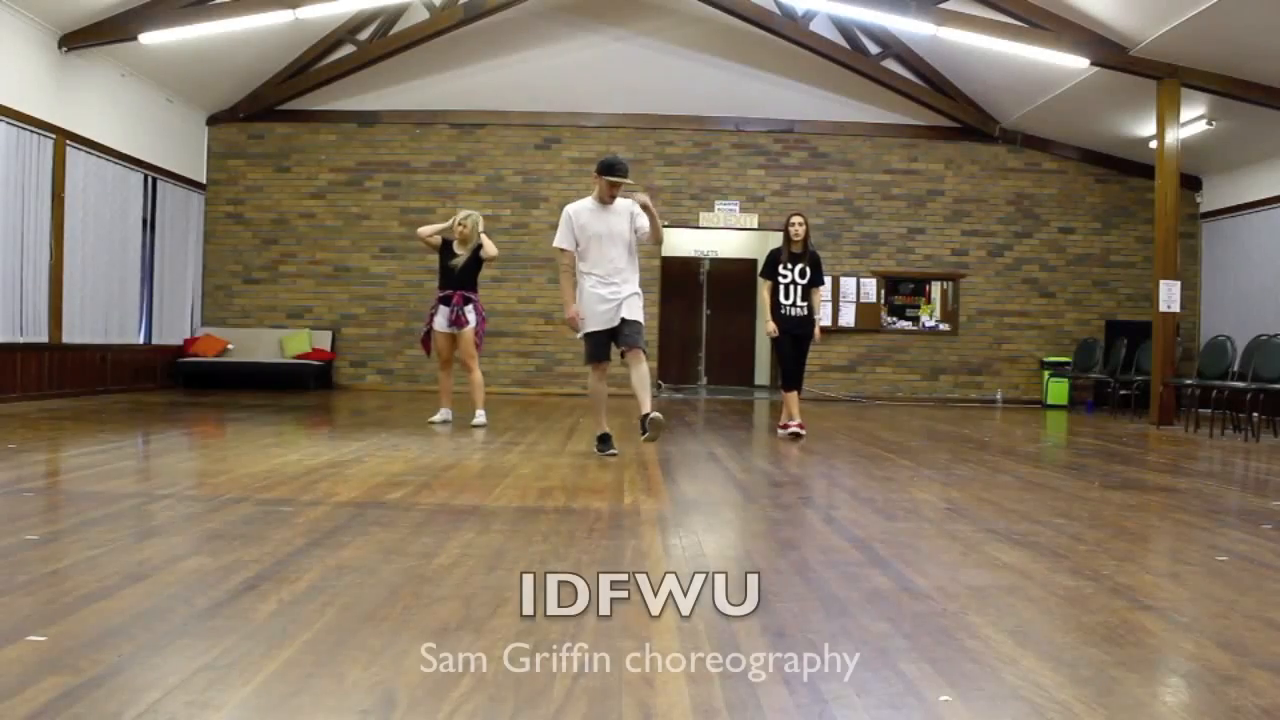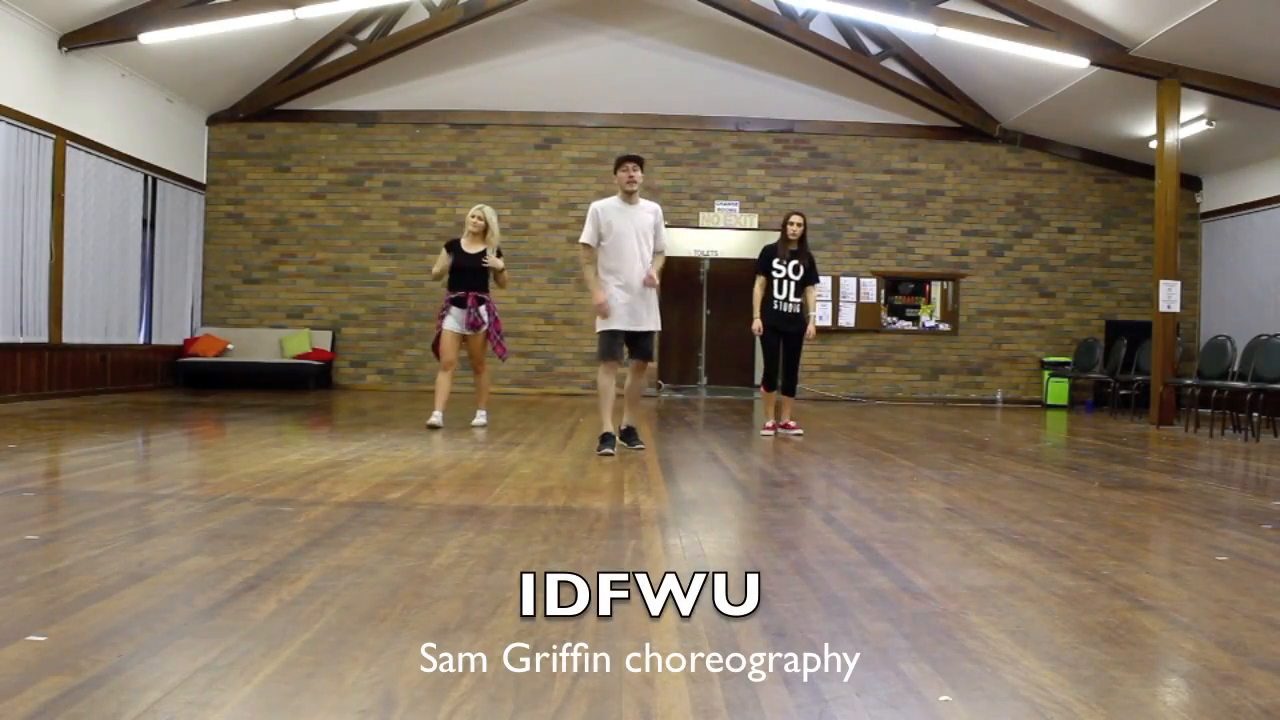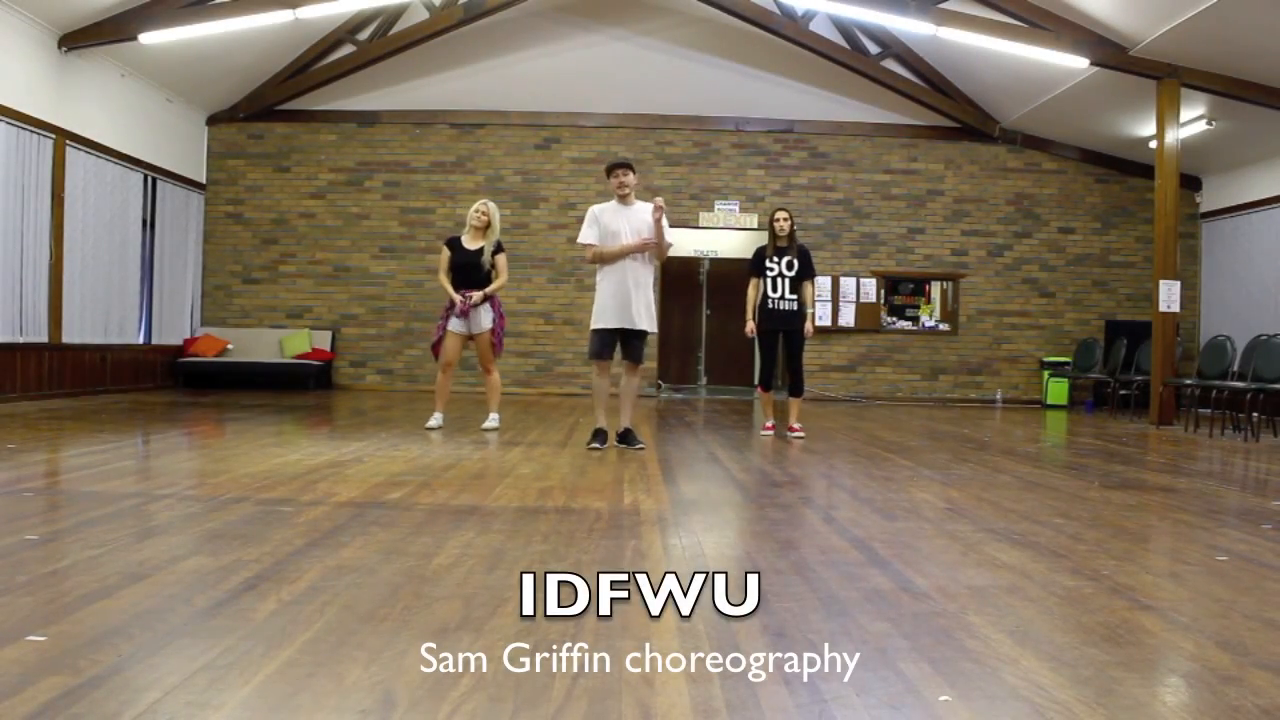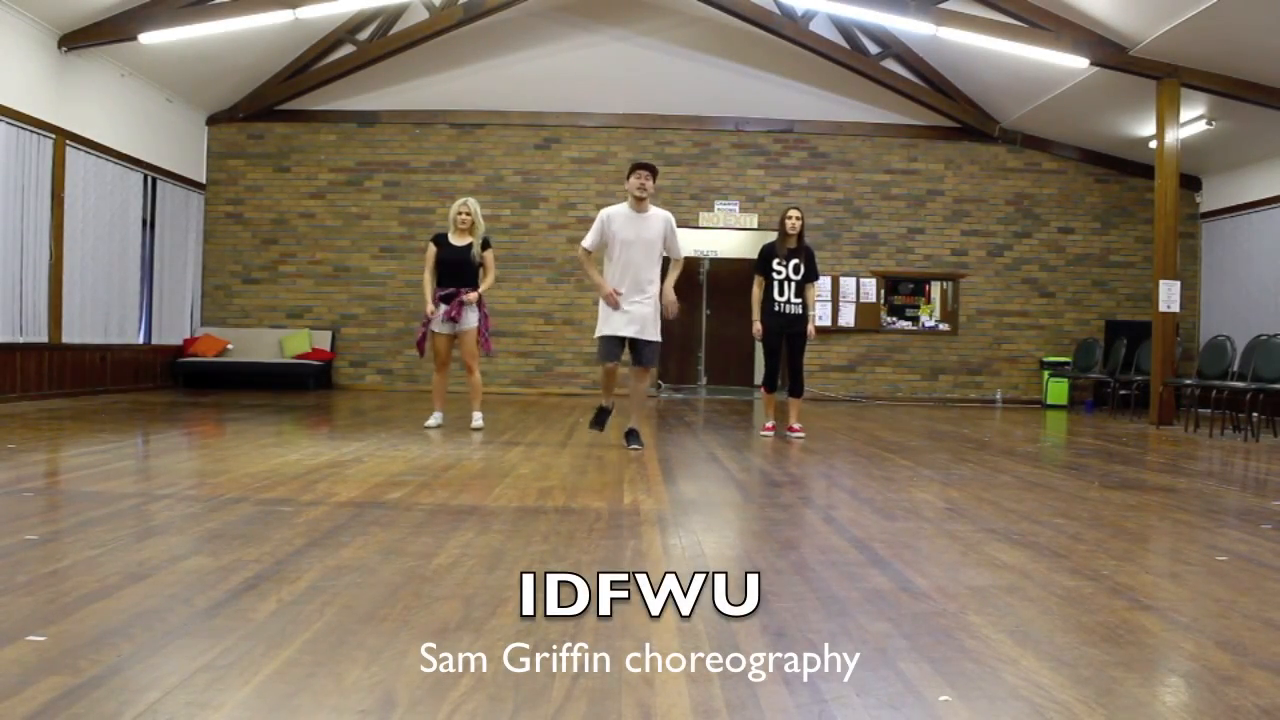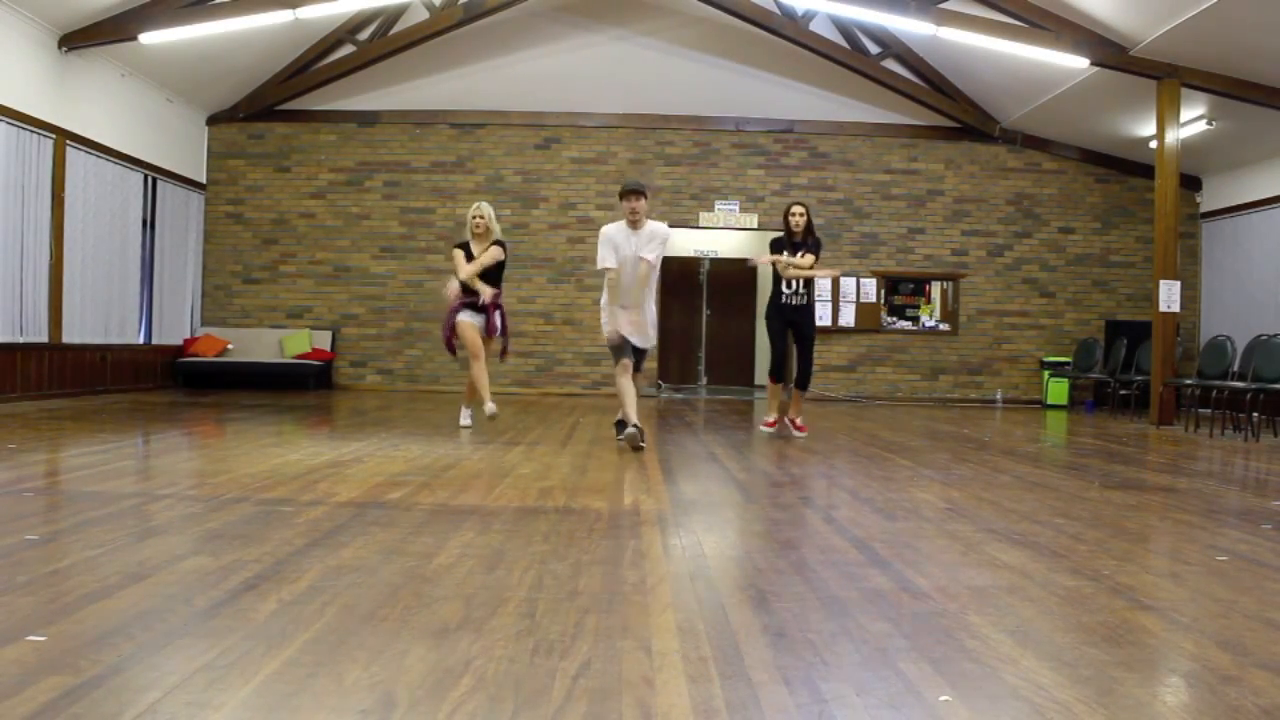
dt=1s
person 1, frame 1
left shoulder: (630, 208)
right shoulder: (574, 212)
left elbow: (656, 240)
right elbow: (566, 263)
left wrist: (650, 211)
right wrist: (569, 304)
left hip: (627, 297)
right hip: (593, 302)
left knee: (635, 353)
right knee: (598, 366)
left ankle: (646, 417)
right ankle: (603, 434)
person 1, frame 2
left shoulder: (654, 211)
right shoulder: (600, 209)
left elbow: (659, 253)
right elbow: (587, 256)
left wrist: (654, 272)
right wrist: (596, 292)
left hip: (643, 301)
right hip: (613, 301)
left knee: (640, 363)
right knee: (609, 363)
left ankle: (628, 427)
right ankle: (607, 432)
person 1, frame 3
left shoulder: (650, 210)
right shoulder: (598, 212)
left elbow: (661, 256)
right elbow: (591, 255)
left wrist: (658, 223)
right wrist: (630, 248)
left hip: (640, 302)
right hip: (608, 301)
left knee: (633, 365)
right knee: (601, 363)
left ankle: (625, 429)
right ankle: (600, 429)
person 1, frame 4
left shoulder: (665, 219)
right shoulder: (608, 216)
left elbow: (677, 259)
right elbow: (584, 253)
left wrist: (669, 287)
right wrist: (601, 286)
left hip: (647, 308)
right hip: (615, 306)
left knee: (643, 369)
right knee: (609, 364)
left ankle: (633, 428)
right ankle: (605, 403)
person 1, frame 5
left shoulder: (660, 231)
right shoulder: (609, 233)
left elbow: (644, 272)
right elbow: (611, 277)
left wrist: (636, 312)
right wrist: (613, 316)
left hip: (643, 316)
right hip: (616, 314)
left knee: (634, 372)
right knee: (624, 366)
left ankle: (622, 419)
right ankle: (633, 426)
person 2, frame 1
left shoulder: (812, 257)
right shoulder: (776, 255)
left elbow: (815, 292)
right elbow: (766, 290)
left wrist: (817, 323)
right wrist: (769, 319)
left hip: (803, 324)
right hip: (781, 323)
left knee: (797, 372)
right knee: (787, 371)
left ankle: (784, 421)
right ankle: (796, 421)
person 2, frame 2
left shoulder: (806, 256)
right shoulder: (770, 251)
left elbow: (810, 290)
right elbow: (759, 286)
left wrist: (812, 320)
right wrist: (756, 316)
left hip: (795, 322)
right hip: (771, 320)
left knee: (791, 371)
right knee: (771, 369)
left ankle: (786, 420)
right ankle: (769, 420)
person 2, frame 3
left shoulder: (801, 252)
right shoulder: (762, 253)
left elbow: (807, 286)
right elbow: (753, 287)
left wrist: (809, 318)
right wrist: (749, 318)
left hip: (794, 319)
right hip: (768, 319)
left knee: (795, 369)
right knee: (767, 369)
left ankle: (793, 423)
right ankle: (769, 420)
person 2, frame 4
left shoulder: (806, 253)
right shoulder: (768, 250)
left elbow: (809, 288)
right elbow: (757, 286)
left wrist: (811, 319)
right wrist: (756, 319)
left hip: (797, 320)
right hip: (772, 319)
left knee: (796, 370)
right knee: (772, 369)
left ankle: (794, 423)
right ankle: (769, 421)
person 2, frame 5
left shoulder: (813, 243)
right shoulder: (777, 243)
left elbow: (806, 263)
right elbow: (785, 272)
left wrist: (775, 258)
right wrist: (818, 274)
left hip: (804, 311)
right hip: (778, 310)
left knee: (805, 362)
right knee: (779, 358)
left ankle: (794, 415)
right ankle: (772, 415)
person 3, frame 1
left shoulder: (478, 250)
right shoulder: (445, 245)
left elbow: (493, 253)
right elbow: (421, 233)
left wrist: (482, 233)
right wrist: (447, 224)
left hip: (467, 308)
right hip: (443, 307)
left knee: (470, 362)
right knee: (444, 362)
left ankle: (480, 412)
right ankle: (445, 410)
person 3, frame 2
left shoulder: (493, 250)
right shoulder: (453, 246)
left elbow: (503, 284)
right elbow: (435, 276)
left wrist: (501, 267)
right wrist: (441, 268)
left hip: (480, 309)
right hip: (453, 308)
left knee: (478, 366)
right knee: (446, 363)
left ankle: (481, 412)
right ankle: (437, 414)
person 3, frame 3
left shoulder: (495, 246)
right shoulder: (453, 243)
left elbow: (503, 278)
right elbow: (442, 274)
left wrist: (484, 293)
right wrist: (453, 294)
left hip: (484, 309)
right hip: (457, 308)
left knee: (488, 365)
right knee: (447, 363)
left ankle: (493, 415)
right ankle: (438, 415)
person 3, frame 4
left shoulder: (481, 242)
right shoulder: (438, 240)
left elbow: (490, 275)
right elbow: (428, 273)
left wrist: (478, 293)
right wrist: (429, 301)
left hip: (469, 307)
right hip: (442, 306)
left knee: (471, 363)
right knee: (440, 364)
left ankle: (476, 414)
right ankle: (437, 413)
person 3, frame 5
left shoulder: (498, 247)
right shoulder: (460, 248)
left elbow: (479, 265)
right elbow: (463, 270)
left wrist: (456, 281)
right wrist: (479, 287)
left hip: (490, 312)
right hip: (466, 310)
left knee: (476, 359)
right knee: (475, 353)
left ankle: (466, 410)
right ankle: (488, 404)
